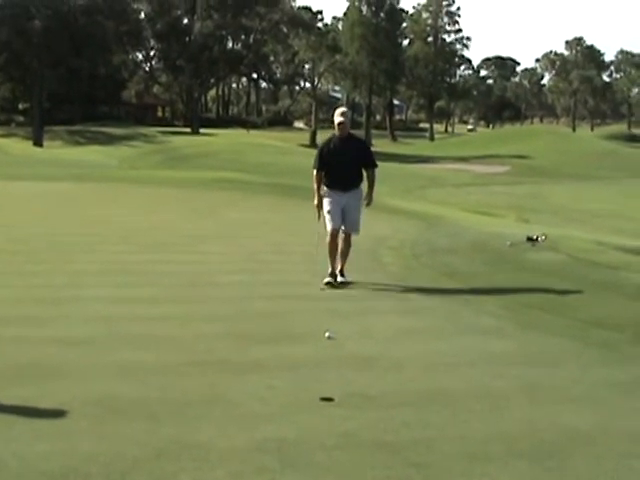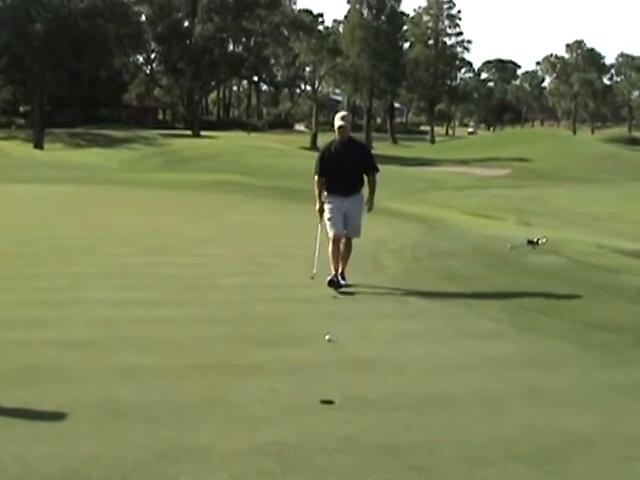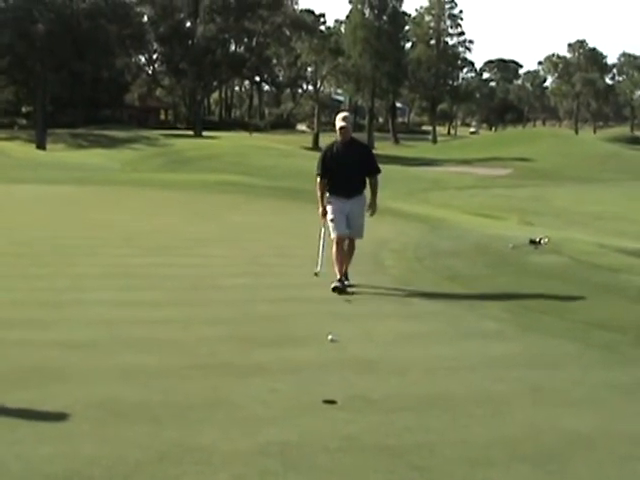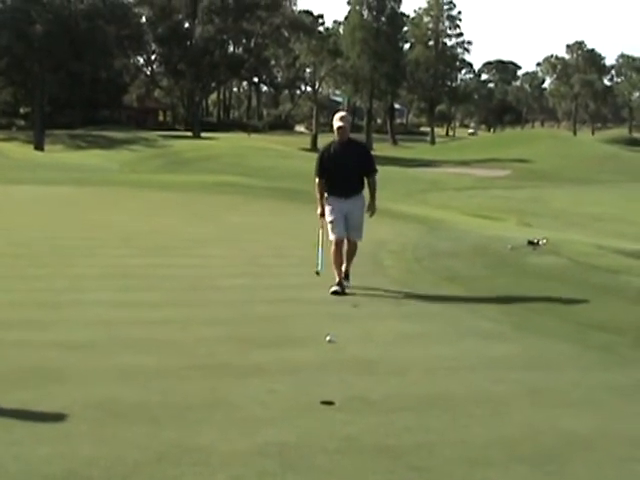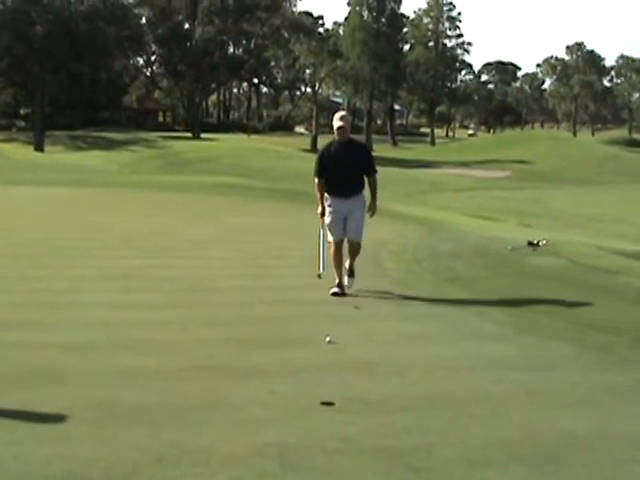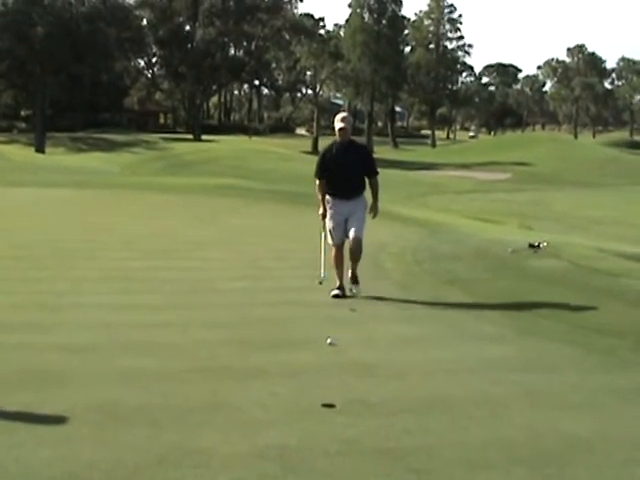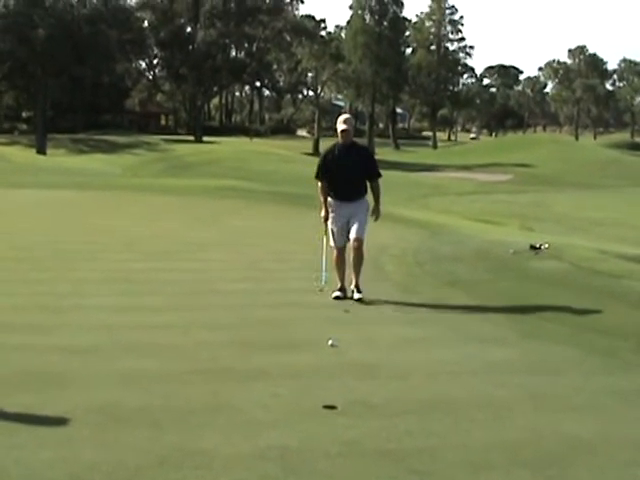
dt=0.1s
person 1, frame 1
left shoulder: (360, 144)
right shoulder: (326, 145)
left elbow: (370, 169)
right elbow: (318, 171)
left wrist: (370, 191)
right wrist: (317, 195)
left hip: (353, 194)
right hip: (331, 194)
left knee: (346, 234)
right knee: (333, 231)
left ankle: (341, 270)
right ankle: (331, 272)
person 1, frame 2
left shoulder: (361, 149)
right shoulder: (326, 150)
left elbow: (371, 174)
right elbow: (319, 177)
left wrist: (371, 196)
right wrist: (318, 201)
left hip: (354, 199)
right hip: (332, 199)
left knee: (348, 238)
right knee: (335, 237)
left ankle: (342, 273)
right ankle: (334, 276)
person 1, frame 3
left shoulder: (363, 149)
right shoulder: (328, 151)
left elbow: (373, 176)
right elbow: (321, 179)
left wrist: (373, 199)
right wrist: (321, 203)
left hip: (357, 200)
right hip: (335, 200)
left knee: (351, 239)
right knee: (339, 239)
left ankle: (345, 272)
right ankle: (339, 279)
person 1, frame 4
left shoulder: (361, 149)
right shoulder: (326, 151)
left elbow: (371, 176)
right elbow: (319, 179)
left wrist: (373, 200)
right wrist: (320, 204)
left hip: (356, 200)
right hip: (333, 201)
left knee: (353, 240)
right knee: (337, 241)
left ankle: (346, 267)
right ankle: (339, 281)
person 1, frame 5
left shoulder: (361, 149)
right shoulder: (326, 151)
left elbow: (371, 176)
right elbow: (319, 179)
left wrist: (374, 199)
right wrist: (320, 204)
left hip: (356, 201)
right hip: (333, 201)
left knee: (355, 242)
right knee: (336, 242)
left ankle: (350, 265)
right ankle: (339, 283)
person 1, frame 6
left shoulder: (362, 151)
right shoulder: (327, 152)
left elbow: (372, 178)
right elbow: (320, 181)
left wrist: (375, 201)
right wrist: (322, 204)
left hip: (357, 202)
right hip: (334, 203)
left knee: (356, 241)
right knee: (337, 245)
left ankle: (353, 272)
right ankle: (339, 285)
person 1, frame 7
left shoulder: (364, 153)
right shoulder: (328, 154)
left elbow: (374, 181)
right elbow: (322, 182)
left wrist: (377, 204)
right wrist: (324, 207)
left hip: (359, 205)
right hip: (336, 205)
left knee: (357, 243)
right knee: (339, 248)
left ankle: (356, 285)
right ankle: (341, 286)
